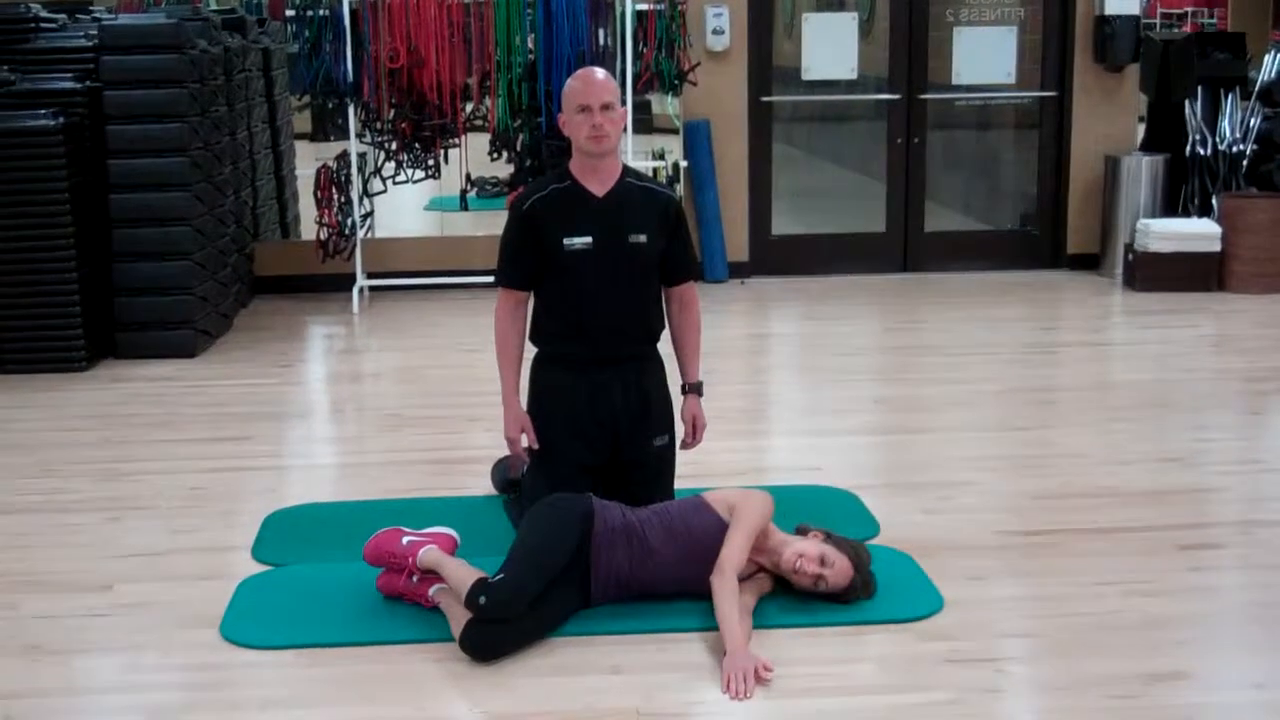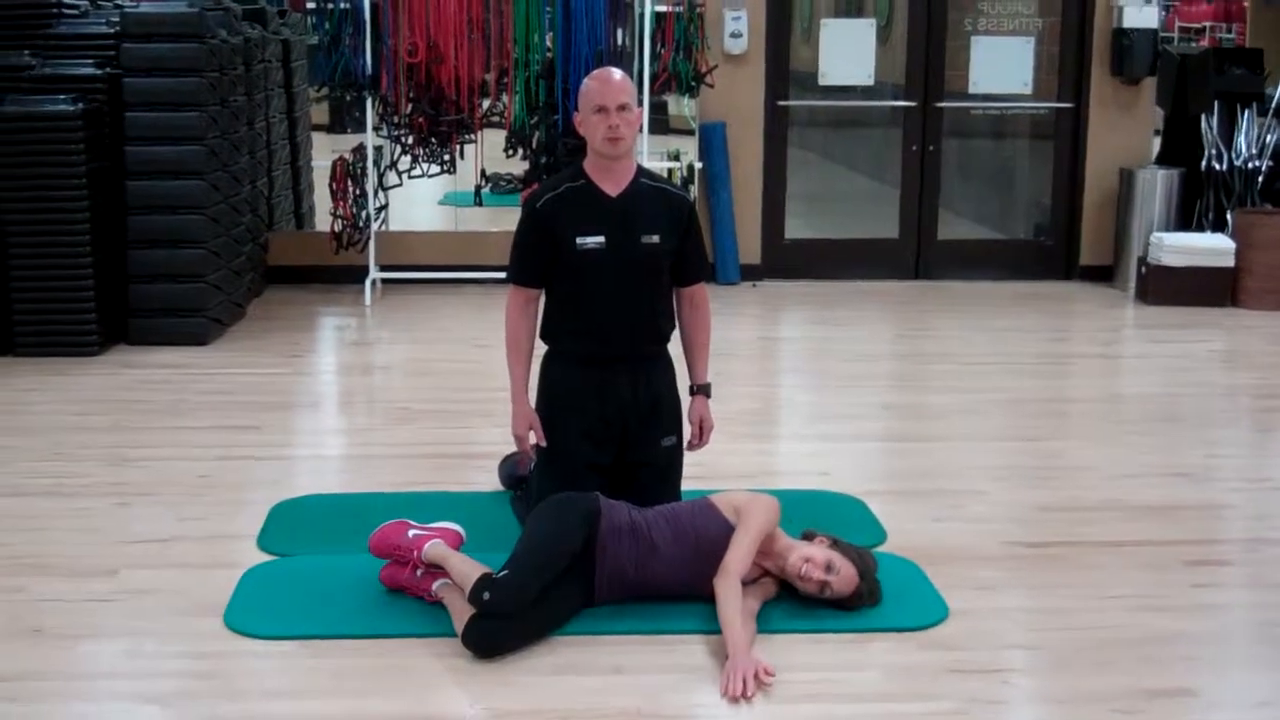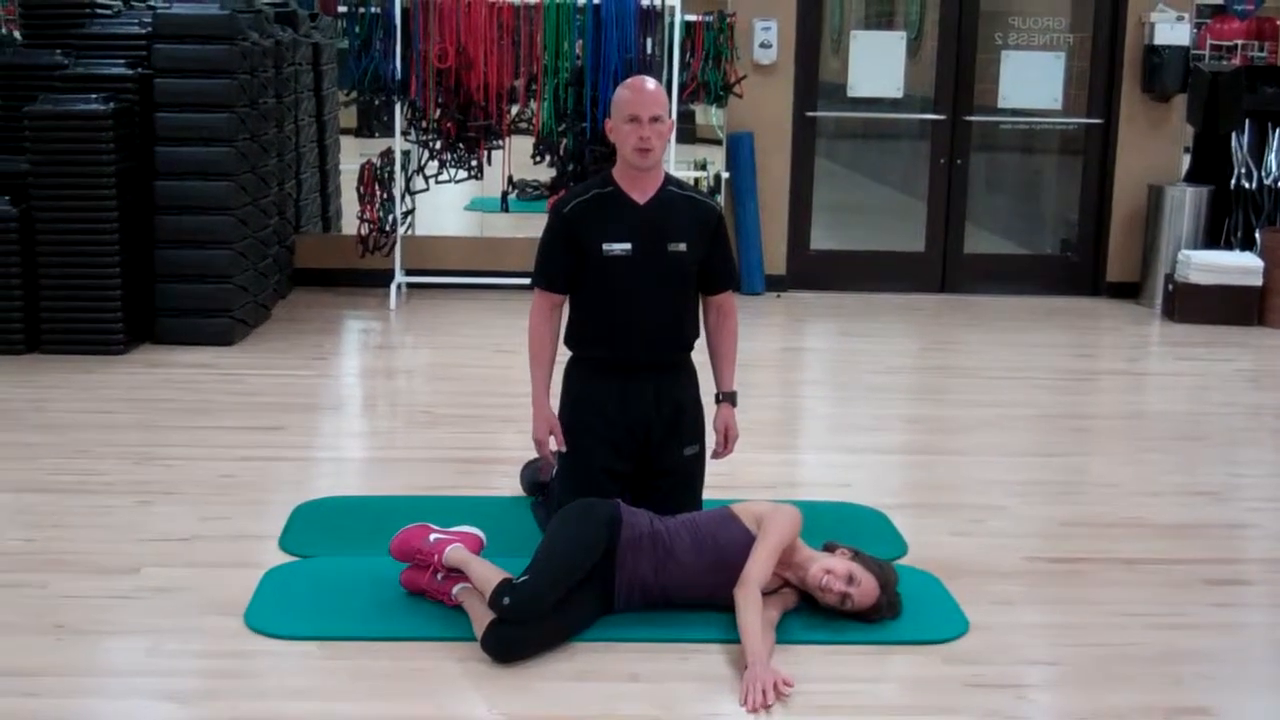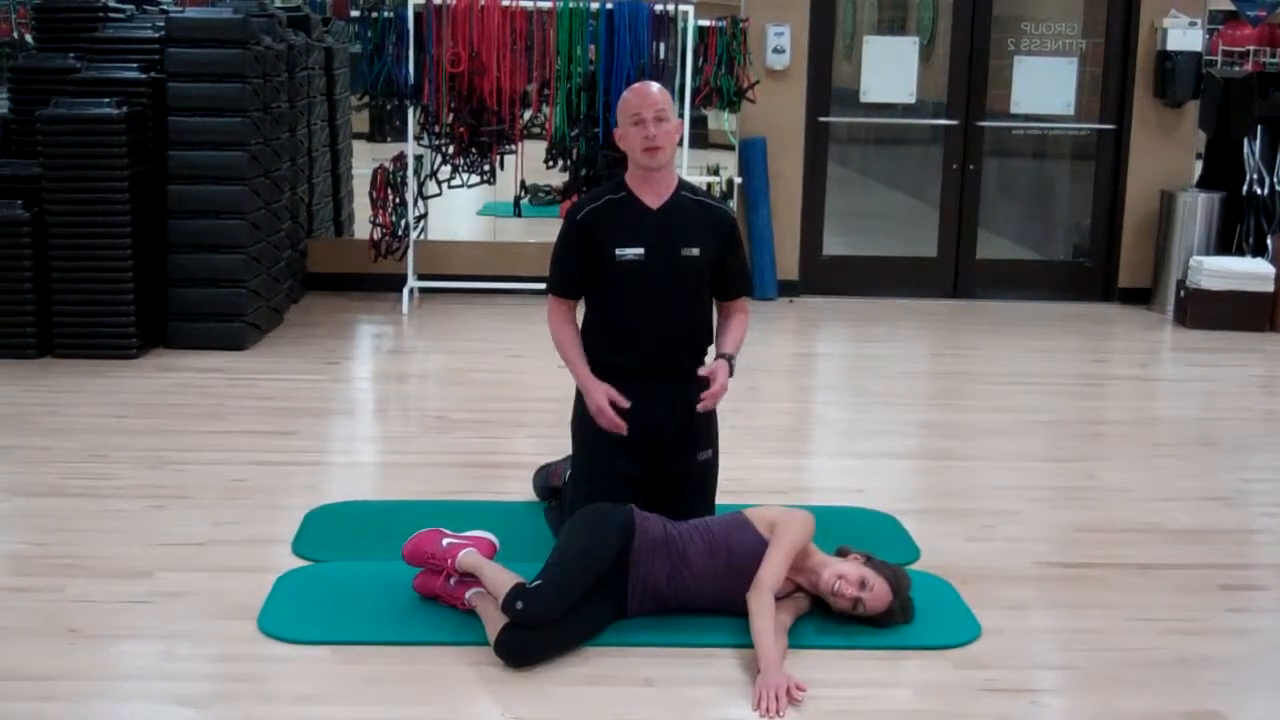
dt=0.7s
person 1, frame 1
left shoulder: (760, 581)
right shoulder: (758, 503)
left elbow: (736, 600)
right elbow: (723, 574)
left wrist: (739, 650)
right wrist: (737, 650)
left hip: (588, 588)
right hip: (576, 524)
left knee: (484, 643)
right knee: (498, 602)
left ankle: (432, 587)
right ankle: (425, 551)
person 1, frame 2
left shoulder: (765, 587)
right shoulder: (764, 509)
left elbow: (740, 606)
right elbow: (726, 578)
left wrist: (740, 654)
right wrist: (739, 655)
left hip: (591, 588)
right hip: (584, 522)
left knee: (486, 639)
right knee: (503, 597)
left ankle: (436, 582)
right ankle: (430, 544)
person 1, frame 3
left shoulder: (785, 597)
right shoulder: (786, 518)
left elbow: (760, 614)
right elbow: (745, 587)
left wrist: (757, 665)
right wrist: (758, 664)
left hip: (612, 595)
right hip: (604, 530)
left knee: (505, 645)
right knee: (522, 604)
left ankle: (455, 585)
right ankle: (448, 549)
person 1, frame 4
left shoulder: (798, 601)
right shoulder: (799, 524)
left elbow: (773, 621)
right elbow: (759, 592)
left wrist: (771, 670)
right wrist: (771, 668)
left hip: (625, 599)
right hip: (618, 534)
left knee: (517, 649)
right knee: (534, 609)
left ankle: (468, 589)
right ankle: (462, 554)
person 2, frame 1
left shoulder: (659, 202)
right shoulder: (534, 207)
left elbow: (682, 297)
right elbow: (511, 305)
left wrist: (692, 388)
right wrist: (511, 401)
left hip: (641, 381)
right hip: (561, 383)
right ankle: (518, 475)
person 2, frame 2
left shoulder: (673, 204)
right shoulder: (547, 205)
left elbow: (692, 298)
right elbow: (523, 302)
left wrist: (700, 390)
right wrist: (519, 398)
left hip: (651, 382)
right hip: (571, 382)
right ankle: (527, 475)
person 2, frame 3
left shoulder: (701, 213)
right shoulder: (575, 211)
left elbow: (720, 307)
right elbow: (546, 307)
left wrist: (726, 397)
right wrist: (540, 403)
left hip: (674, 389)
right hip: (595, 389)
right ankle: (549, 479)
person 2, frame 4
left shoulder: (714, 218)
right shoulder: (589, 216)
left elbow: (734, 307)
right elbow: (560, 308)
left wrist: (725, 359)
right wrist: (586, 381)
left hip: (686, 395)
right hip: (610, 396)
right ankle: (562, 484)
